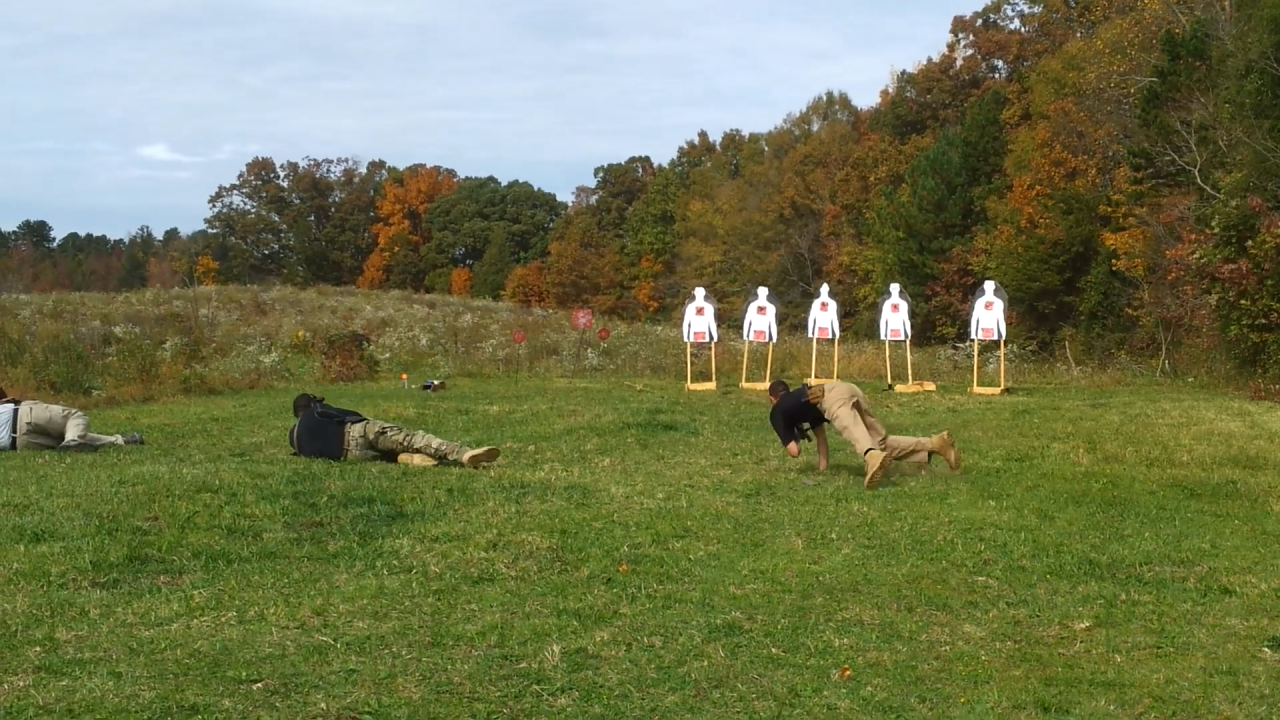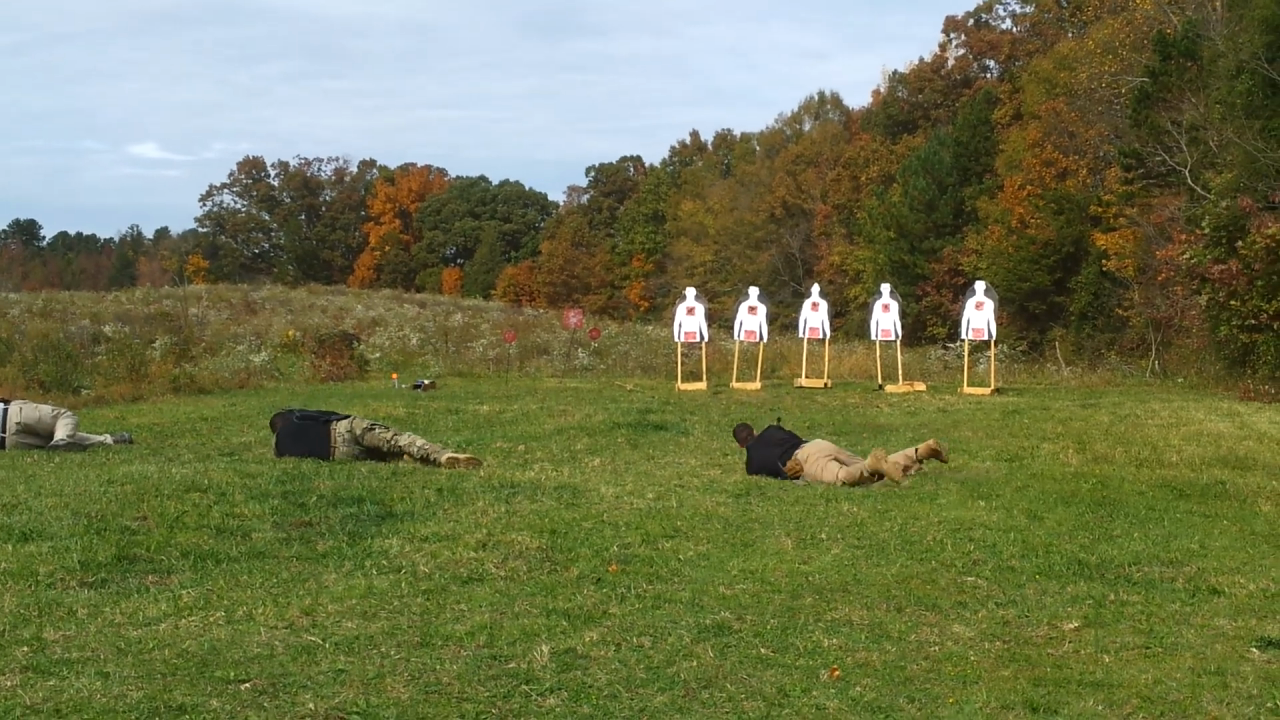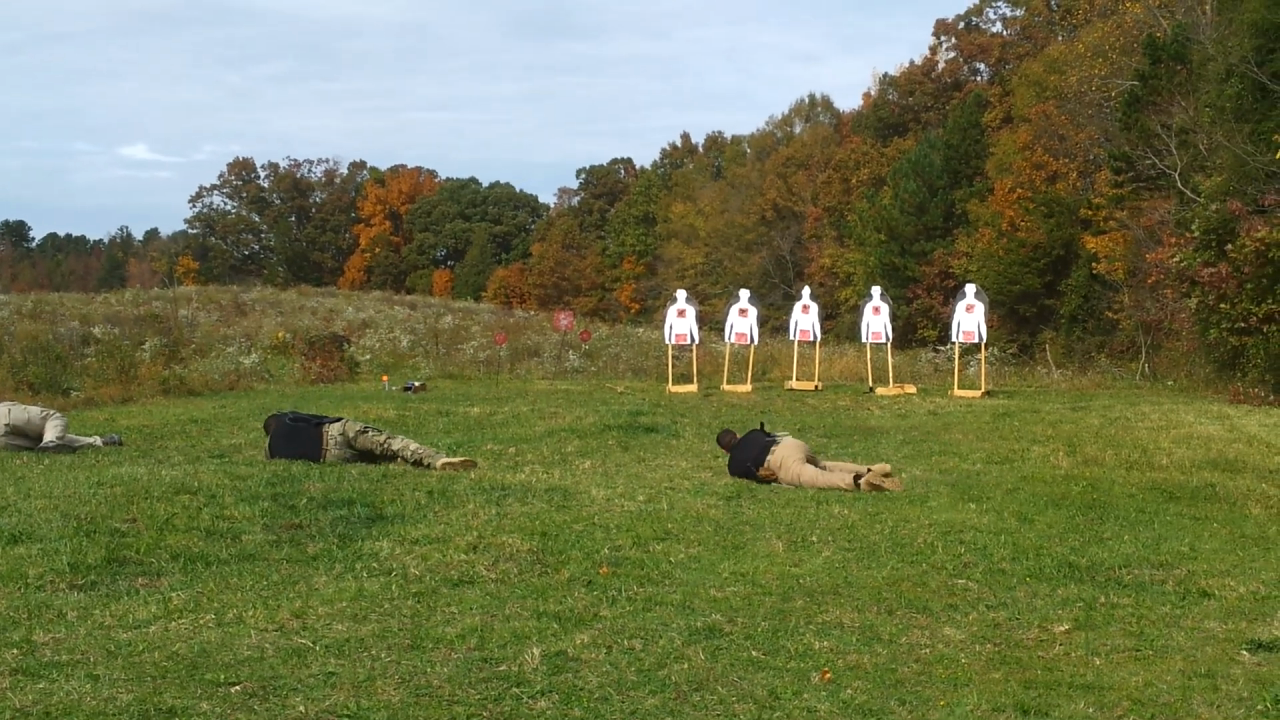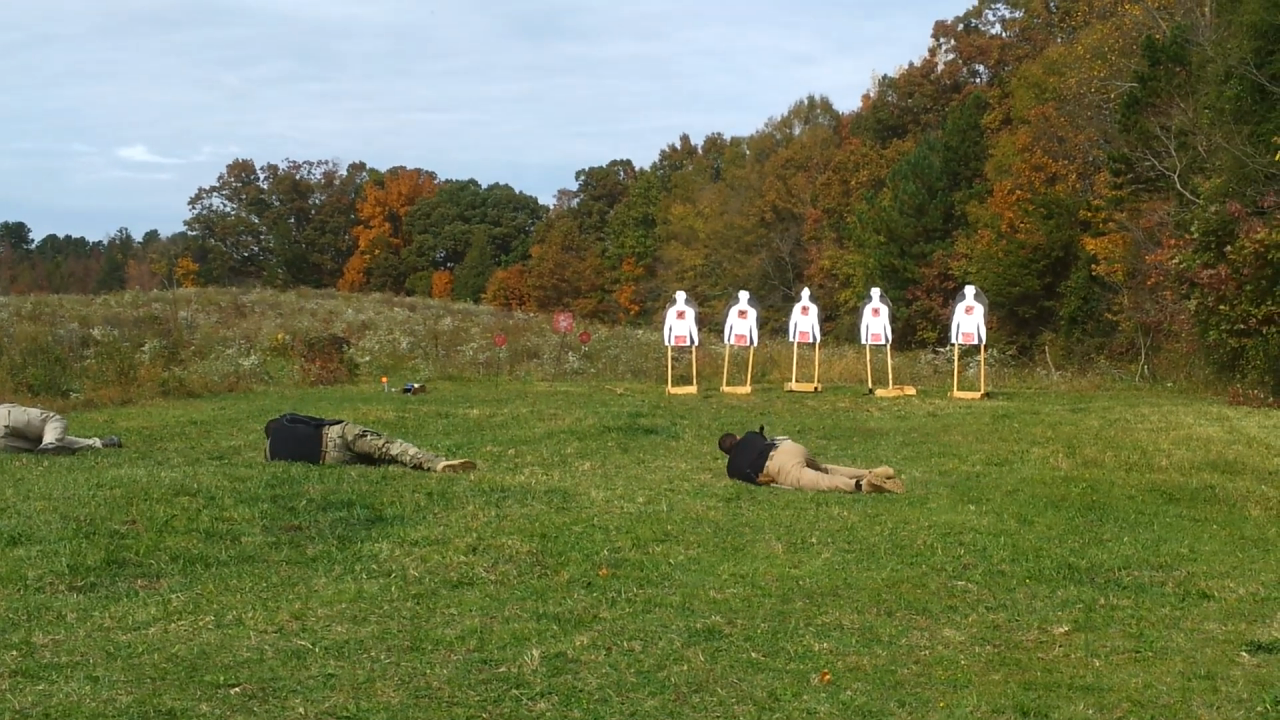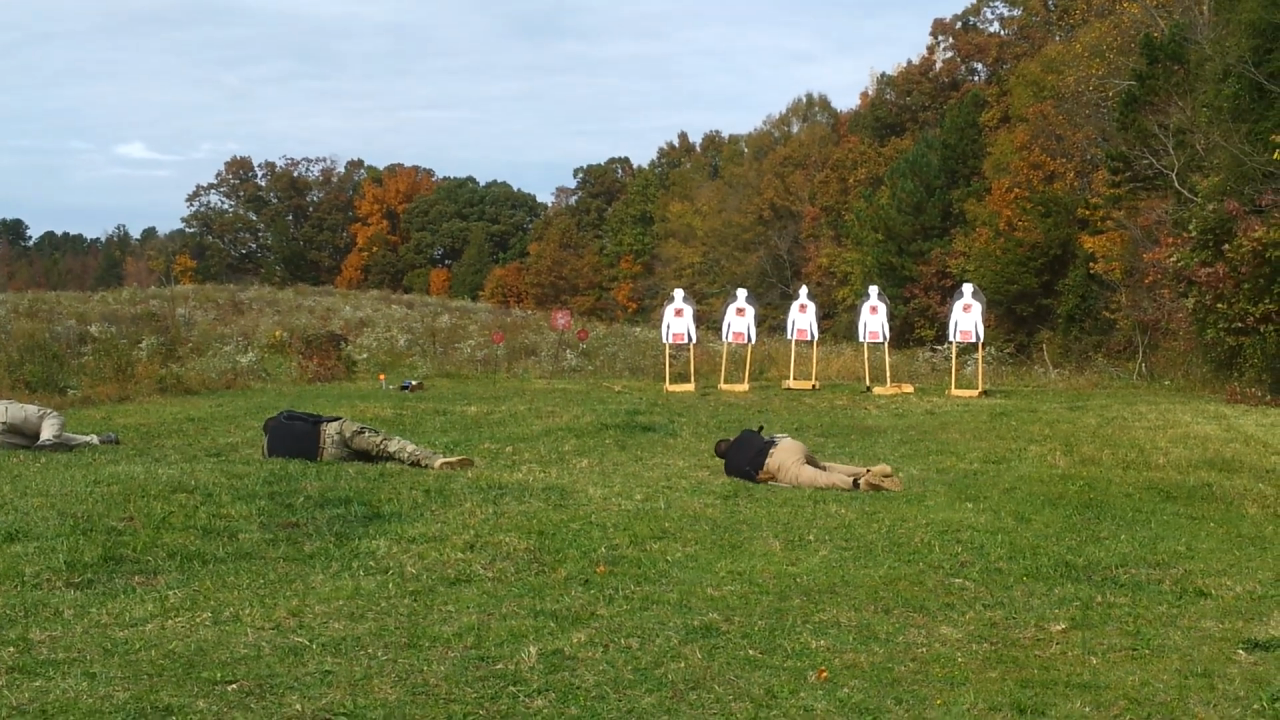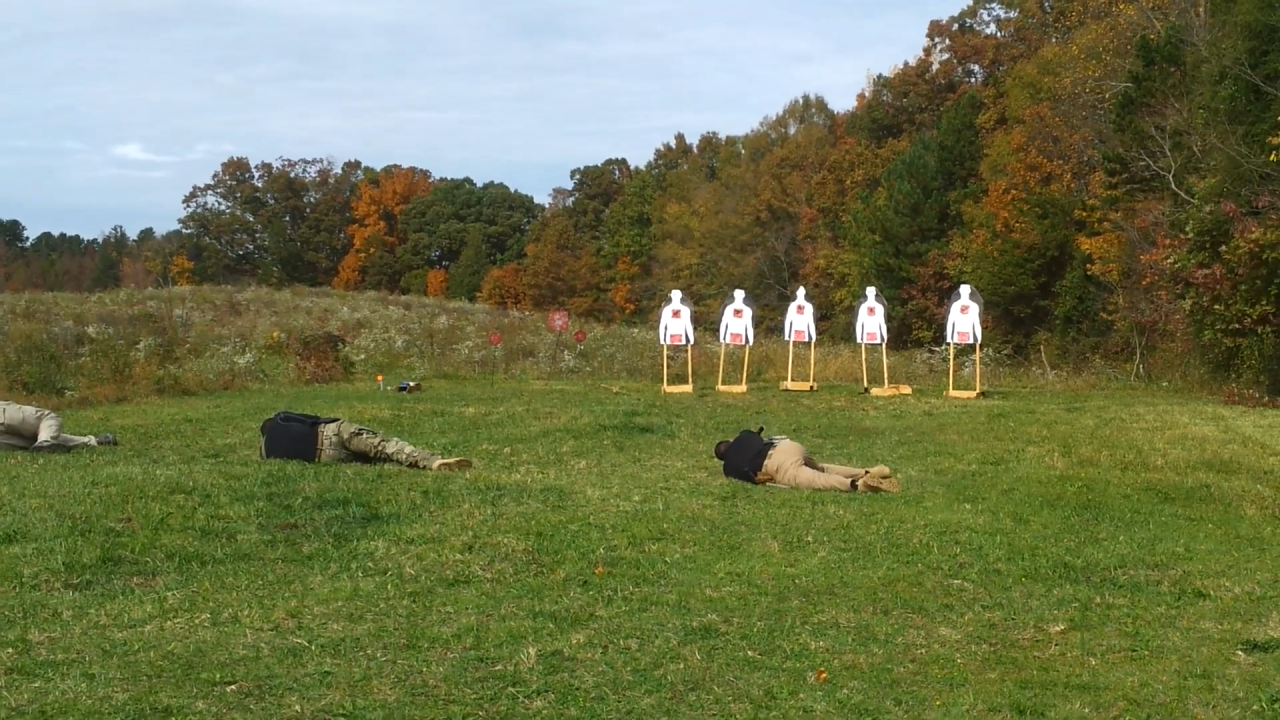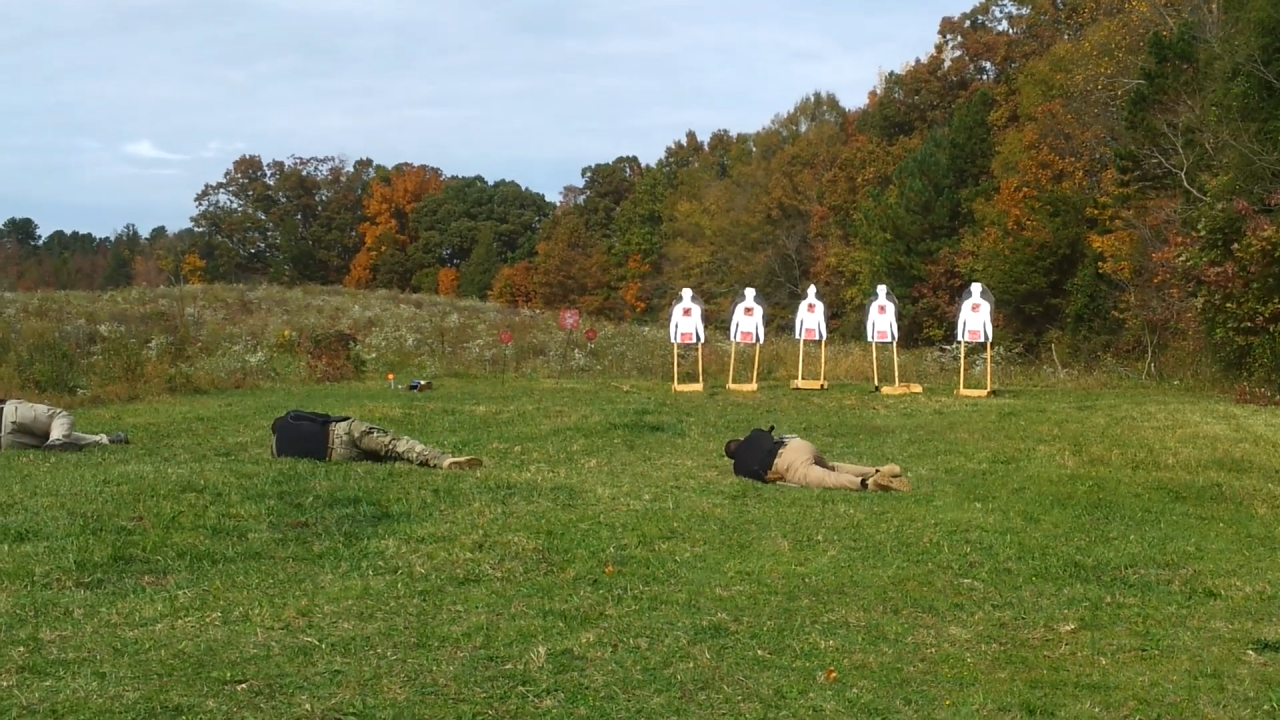
dt=0.2s
person 1, frame 1
left shoulder: (294, 438)
right shoulder: (315, 411)
right elbow: (352, 416)
left hip: (350, 454)
right hip: (360, 433)
right knee: (414, 438)
left ankle: (406, 457)
right ankle: (463, 453)
person 1, frame 2
left shoulder: (278, 448)
right shoulder: (294, 418)
right elbow: (330, 415)
left hip: (338, 454)
right hip: (344, 430)
left knee: (390, 454)
right knee: (398, 439)
right ankle: (442, 455)
person 1, frame 3
left shoulder: (270, 450)
right shoulder: (286, 420)
right elbow: (322, 420)
left hip: (328, 457)
right hip: (335, 433)
left knee: (379, 456)
right knee: (390, 442)
right ankle: (437, 459)
person 1, frame 4
left shoulder: (270, 452)
right shoulder: (286, 422)
right elbow: (320, 423)
left hip: (326, 459)
right hip: (335, 435)
right knee: (390, 447)
right ankle: (437, 463)
person 1, frame 5
left shoulder: (268, 448)
right shoulder: (284, 419)
right elbow: (318, 418)
left hip: (324, 455)
right hip: (332, 431)
right knee: (386, 444)
right ankle: (435, 460)
person 1, frame 6
left shoulder: (267, 449)
right shoulder: (282, 420)
right elbow: (315, 419)
left hip: (321, 455)
right hip: (329, 431)
right knee: (384, 445)
right ankle: (432, 461)
person 1, frame 7
left shoulder: (277, 447)
right shoulder: (292, 419)
right elbow: (325, 418)
left hip: (331, 455)
right hip: (340, 431)
right knee: (394, 444)
right ankle: (442, 460)
person 2, frame 1
left shoulder: (776, 410)
right shoulder: (800, 393)
left elbow: (794, 451)
right elbow: (820, 428)
left wrist: (792, 440)
right wrist: (823, 464)
left hip: (831, 396)
right hip: (849, 388)
left knee: (856, 437)
right knee: (882, 440)
left ankle: (872, 456)
right ankle: (936, 444)
person 2, frame 2
left shoulder: (751, 462)
right shoulder: (771, 430)
left hip: (806, 461)
right hip: (821, 445)
left knee: (842, 477)
right knee: (861, 465)
left ankle: (875, 464)
right ankle: (922, 451)
person 2, frame 3
left shoulder: (733, 464)
right shoulder: (752, 434)
left hip: (779, 461)
right hip: (795, 444)
left knee: (822, 479)
right knee: (823, 466)
left ankle: (863, 482)
right ankle: (870, 471)
person 2, frame 4
left shoulder: (732, 467)
right shoulder: (749, 437)
left hip: (779, 465)
right hip: (793, 448)
left knee: (823, 482)
right knee: (824, 470)
left ankle: (863, 485)
right ankle: (871, 474)
person 2, frame 5
left shoulder: (729, 466)
right shoulder: (745, 435)
left wrist: (758, 474)
left hip: (777, 462)
right hip: (792, 445)
left knee: (821, 479)
right knee: (822, 468)
left ankle: (861, 483)
right ankle: (869, 472)
person 2, frame 6
left shoulder: (728, 466)
right shoulder: (745, 436)
left wrist: (758, 476)
left hip: (776, 463)
right hip: (790, 446)
left knee: (817, 480)
right knee: (821, 469)
left ankle: (858, 484)
right ankle: (868, 473)
person 2, frame 7
left shoulder: (738, 465)
right shoulder: (755, 435)
left elbow: (754, 473)
left wrist: (767, 474)
left hip: (786, 462)
right hip: (800, 445)
left knee: (827, 480)
right knee: (831, 467)
left ankle: (868, 483)
right ankle: (878, 472)
